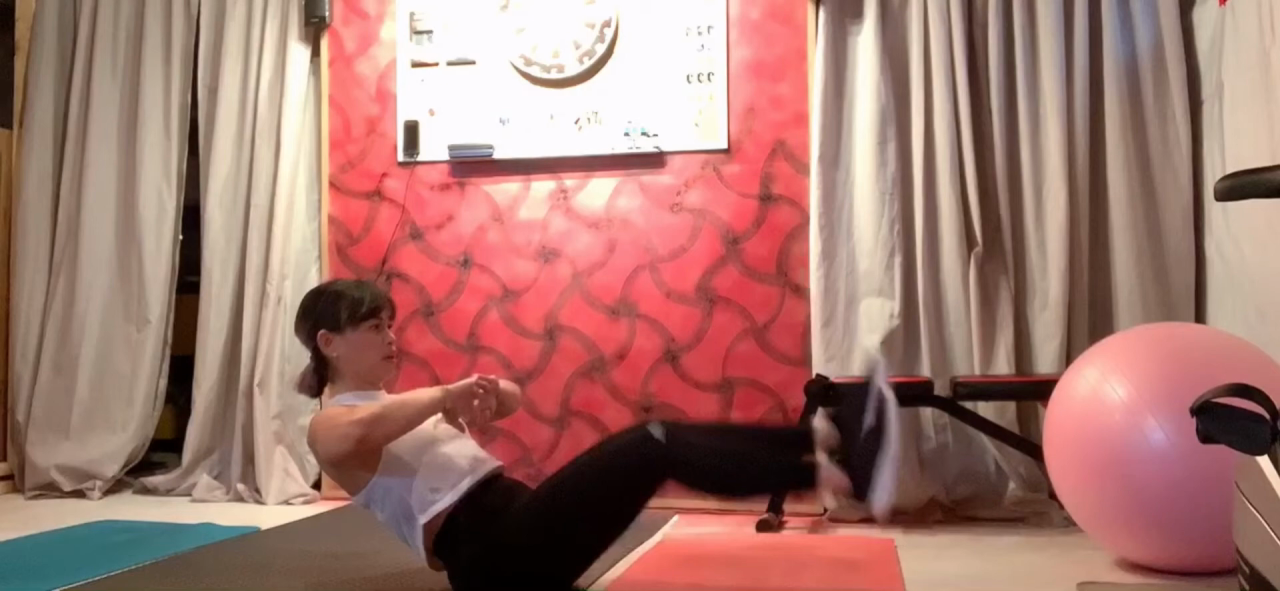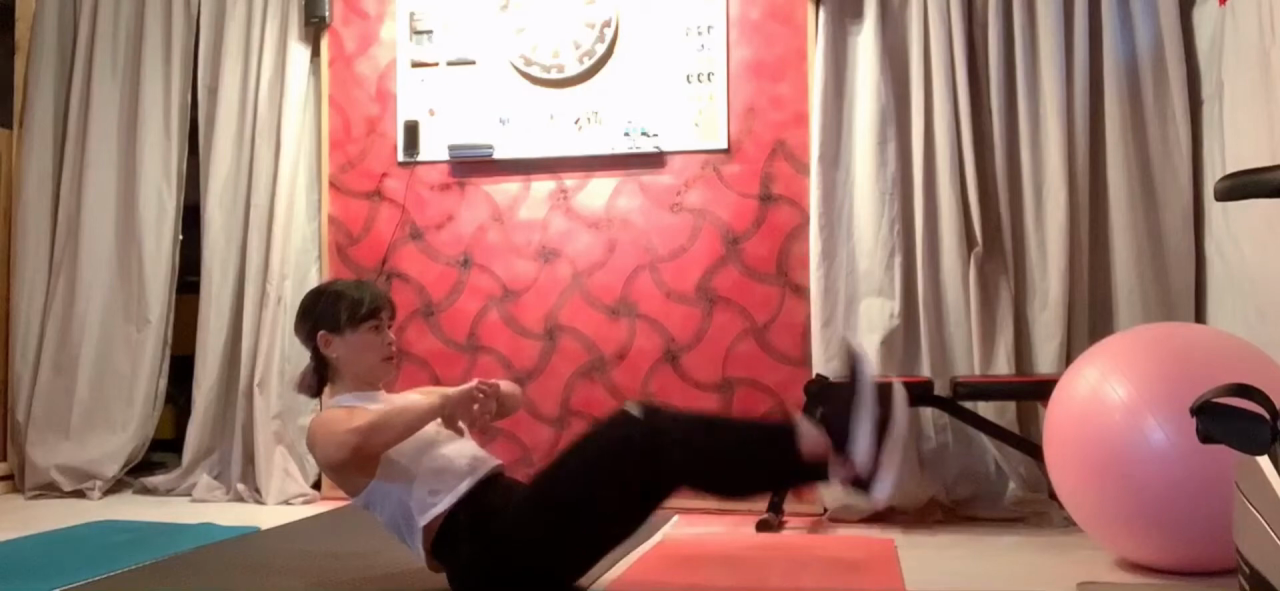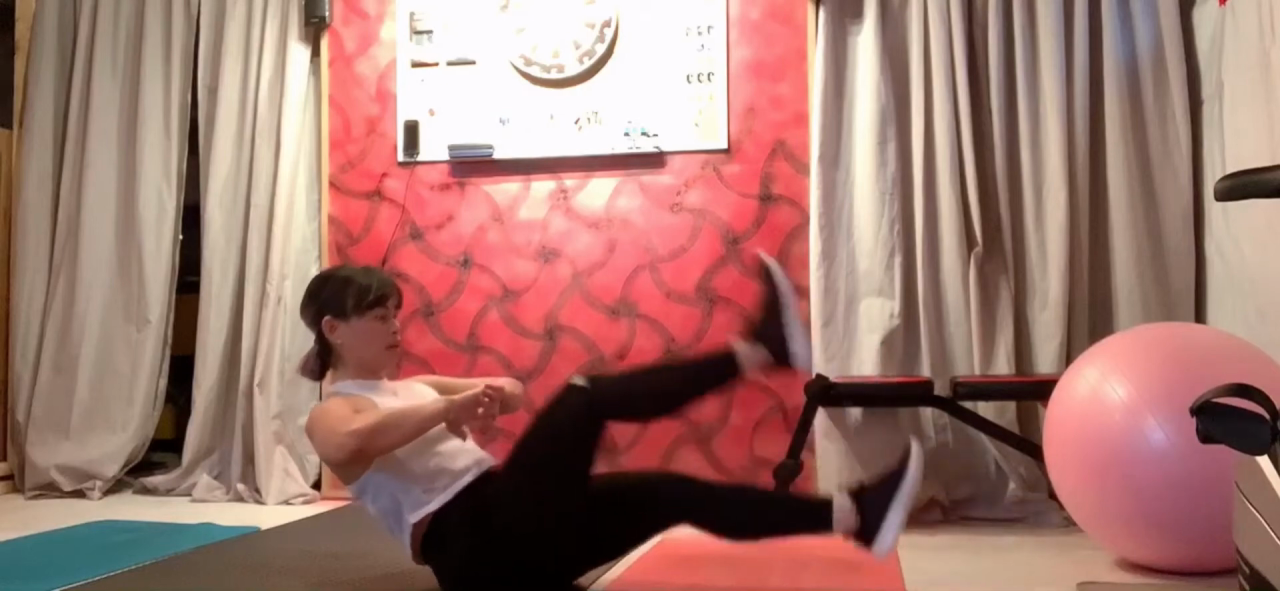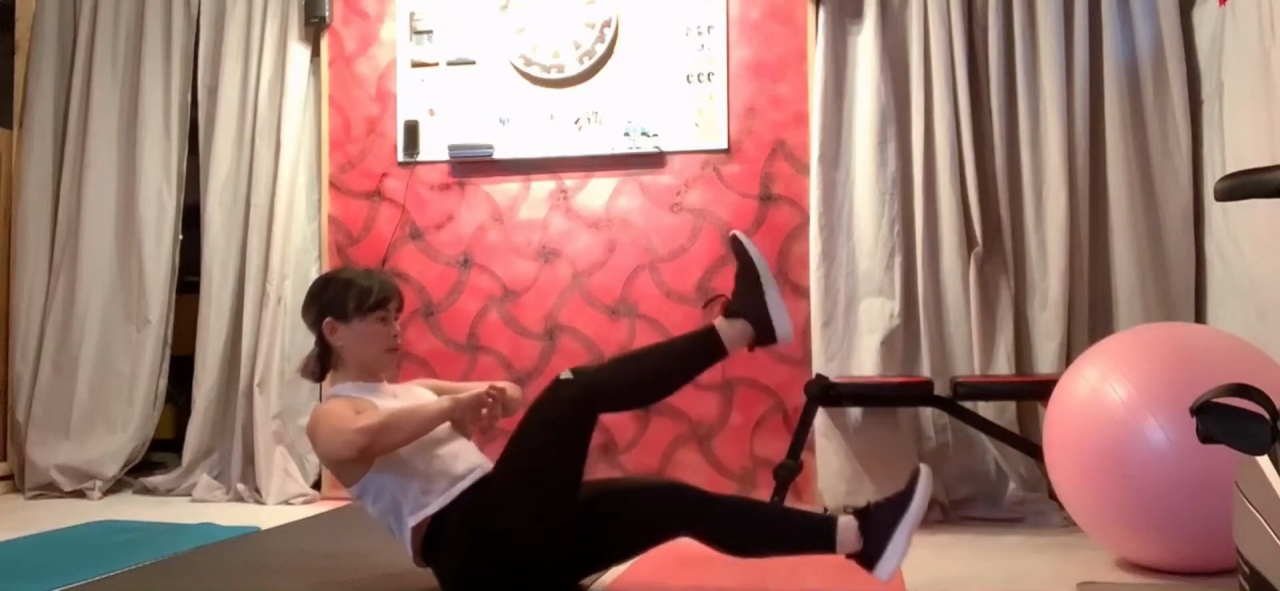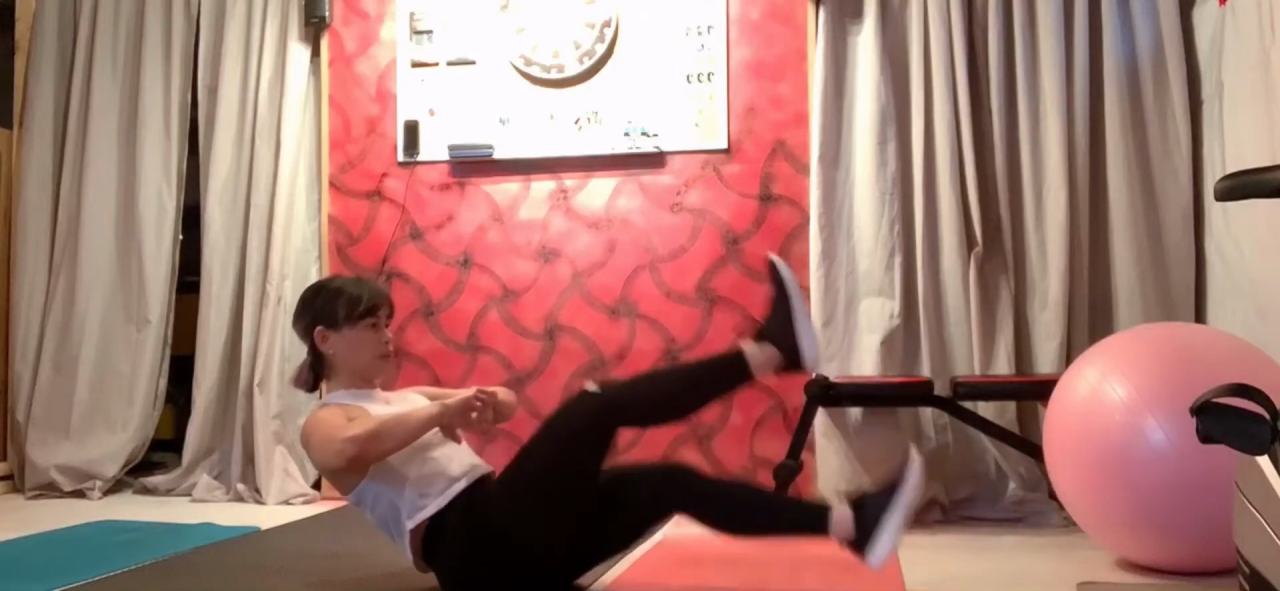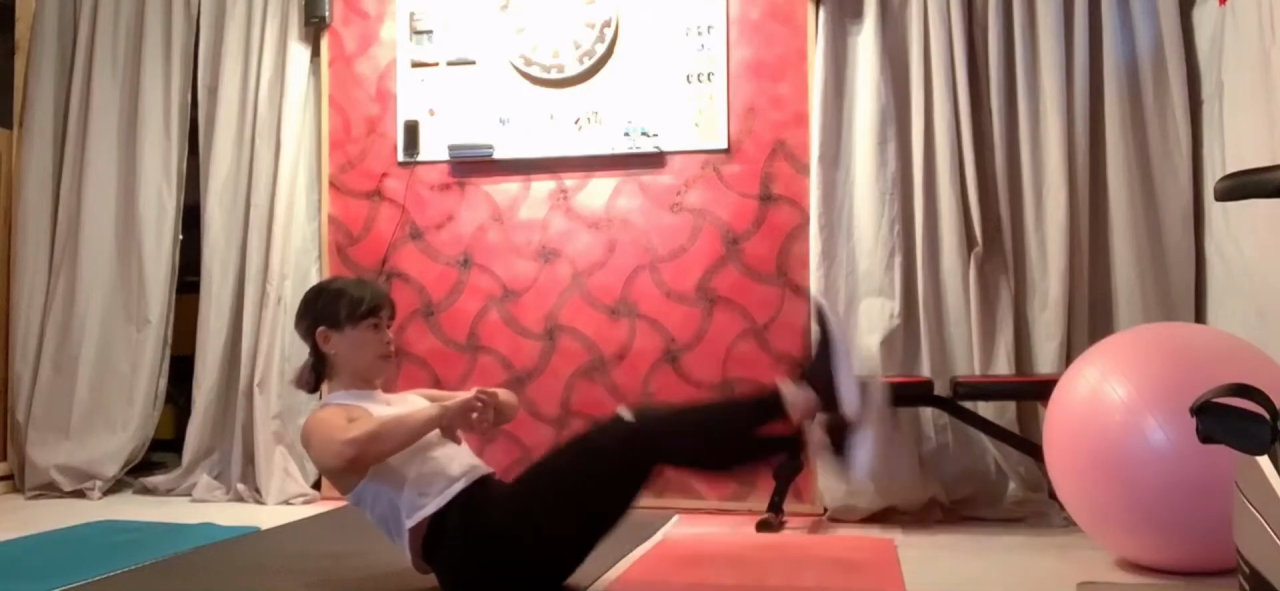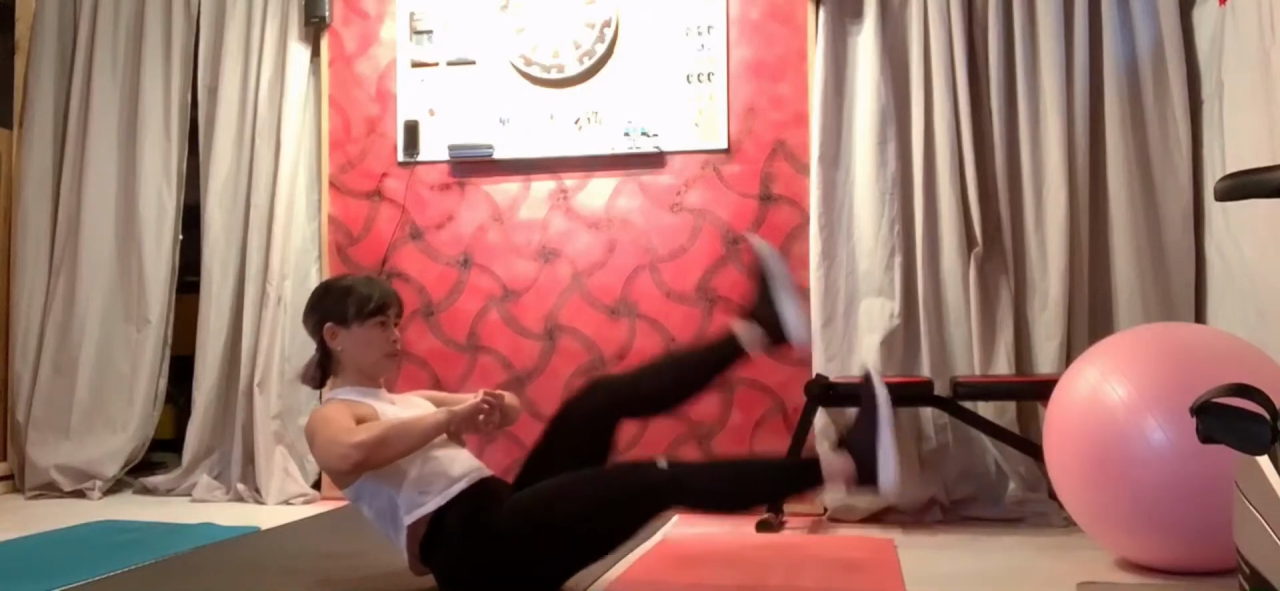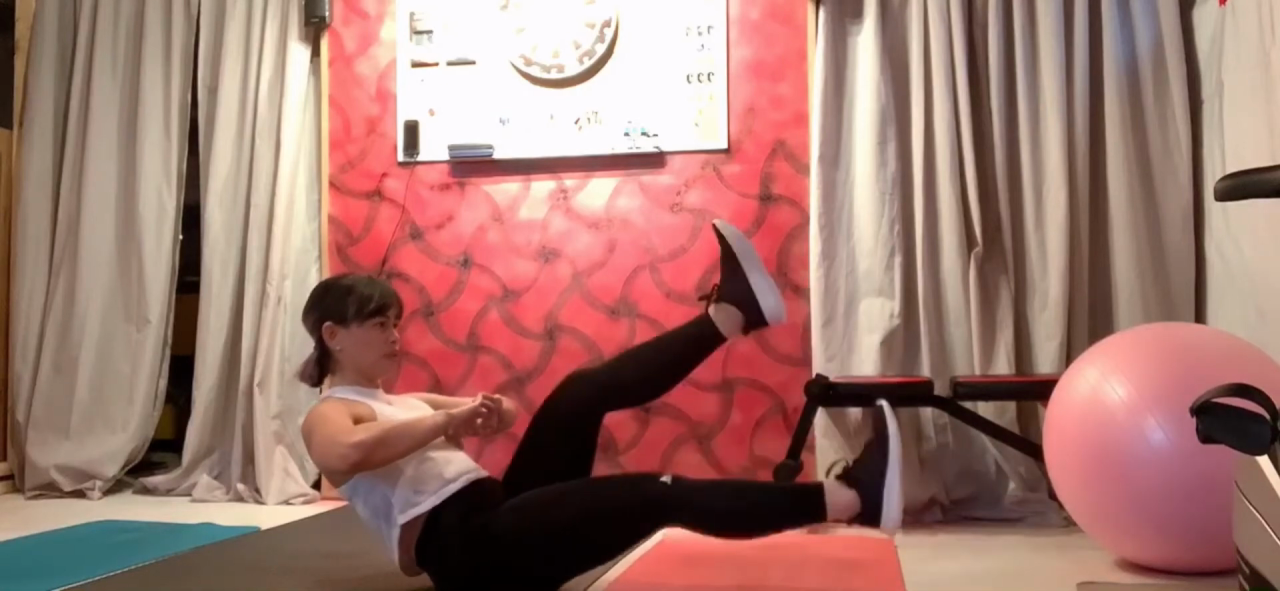
dt=0.2s
person 1, frame 1
left shoulder: (400, 404)
right shoulder: (331, 423)
left elbow: (511, 399)
right elbow: (349, 440)
left wrist: (483, 393)
right wrist: (441, 397)
left hip: (518, 523)
left knee: (660, 446)
right knee: (651, 445)
left ankle: (822, 439)
right ankle: (838, 472)
person 1, frame 2
left shoulder: (405, 401)
right shoulder: (330, 425)
left elbow: (510, 397)
right elbow: (347, 448)
left wrist: (483, 396)
right wrist: (444, 403)
left hip: (520, 524)
left knee: (670, 460)
right knee: (635, 427)
left ankle: (839, 459)
right ankle: (814, 436)
person 1, frame 3
left shoulder: (409, 388)
right shoulder: (331, 416)
left elbow: (510, 392)
right elbow: (349, 446)
left wrist: (483, 395)
right wrist: (449, 406)
left hip: (518, 535)
left knee: (675, 493)
right knee: (585, 397)
left ankle: (850, 513)
right ankle: (758, 351)
person 1, frame 4
left shoulder: (407, 389)
right shoulder: (332, 415)
left elbow: (511, 397)
right elbow: (353, 442)
left wrist: (482, 396)
right wrist: (453, 407)
left hip: (517, 535)
left knee: (676, 502)
right knee: (575, 389)
left ankle: (856, 537)
right ankle: (739, 327)
person 1, frame 5
left shoulder: (403, 398)
right shoulder: (326, 424)
left elbow: (506, 404)
right elbow: (345, 453)
left wrist: (481, 402)
right wrist: (441, 412)
left hip: (517, 536)
left knee: (670, 482)
right knee: (599, 403)
left ankle: (851, 525)
right ankle: (767, 352)
person 1, frame 6
left shoulder: (396, 403)
right shoulder: (325, 421)
left elbow: (508, 407)
right elbow: (344, 454)
left wrist: (483, 401)
right wrist: (440, 414)
left hip: (503, 526)
left knee: (641, 433)
right knee: (633, 434)
left ankle: (802, 401)
right ankle: (799, 401)
person 1, frame 7
left shoulder: (406, 399)
right shoulder: (331, 418)
left elbow: (510, 409)
right elbow: (349, 456)
left wrist: (486, 405)
right wrist: (447, 419)
left hip: (507, 521)
left knee: (602, 398)
right knee: (654, 478)
left ankle: (755, 331)
right ankle: (843, 466)
person 1, frame 8
left shoulder: (402, 402)
right shoulder: (328, 418)
left elbow: (506, 415)
right elbow: (348, 454)
left wrist: (484, 410)
right wrist: (447, 422)
left hip: (503, 517)
left knee: (583, 391)
right knee: (655, 495)
left ankle: (730, 313)
right ankle: (849, 498)
